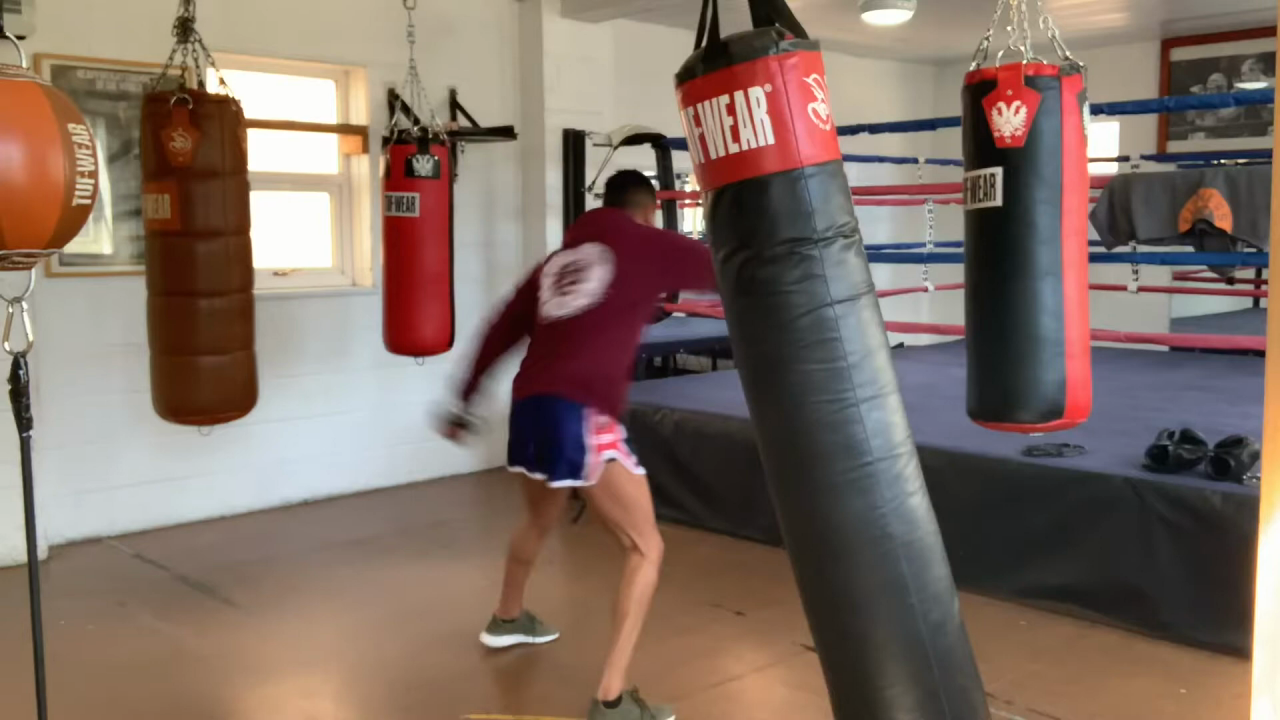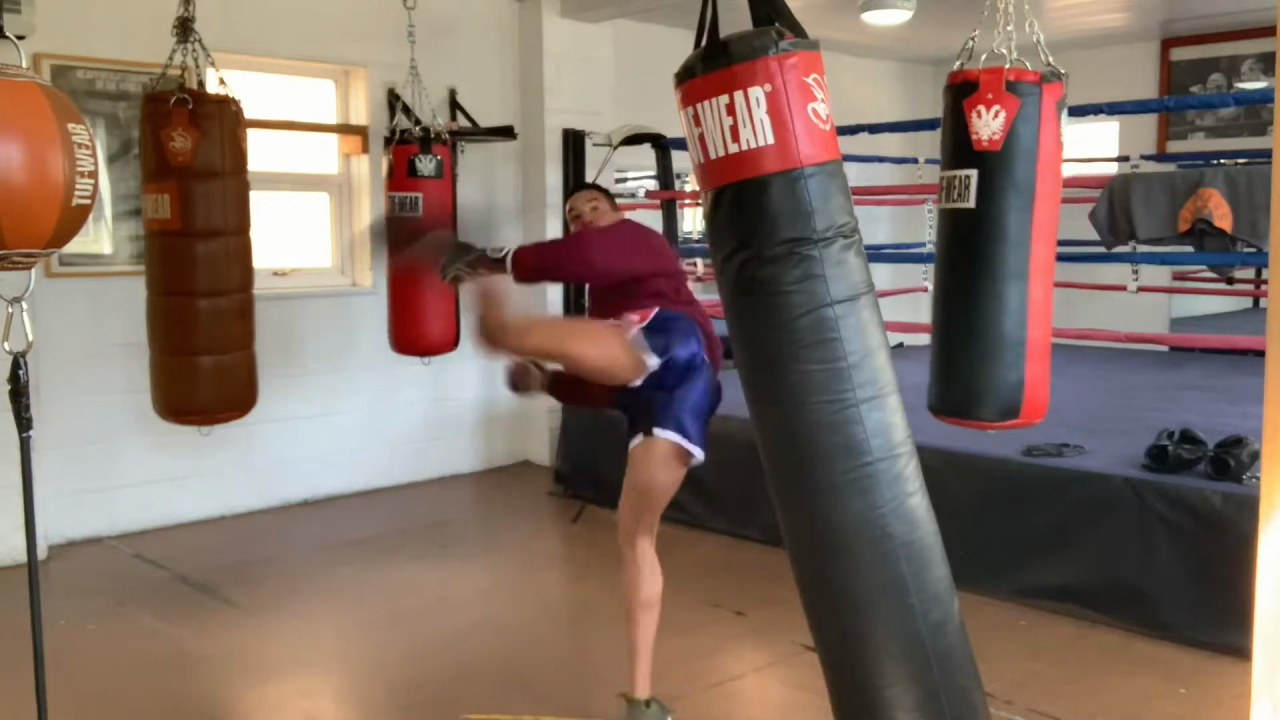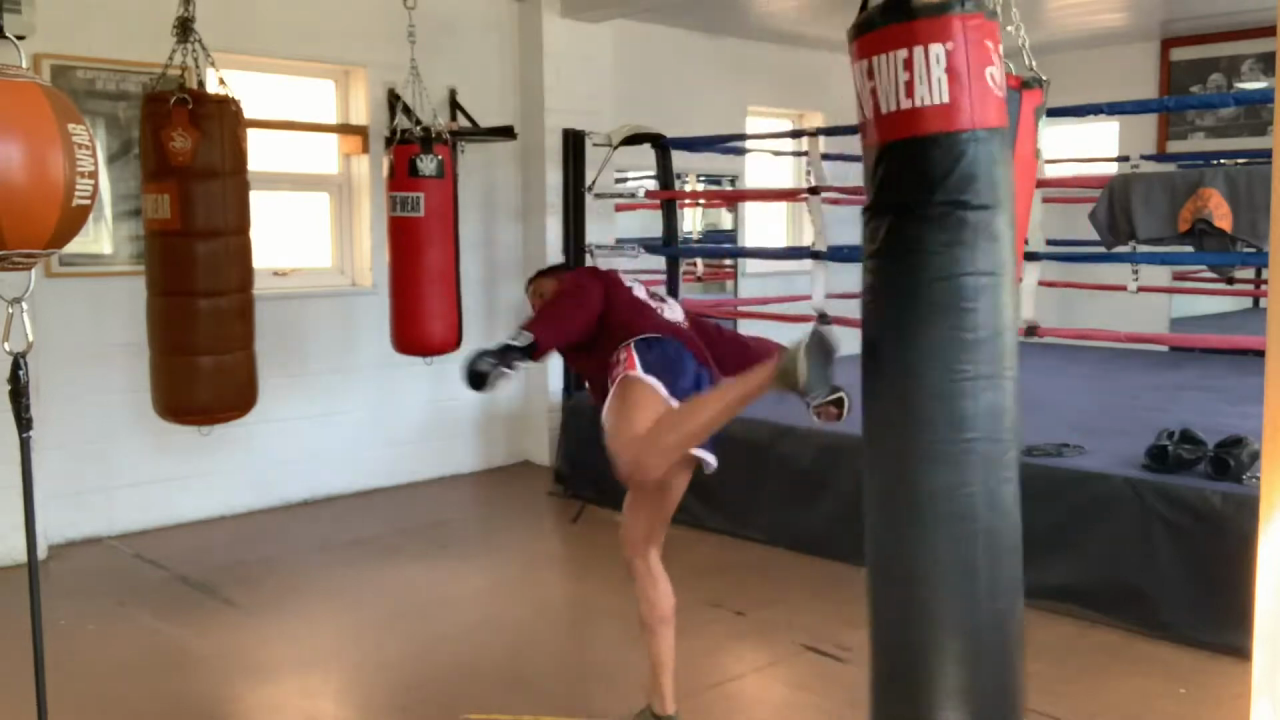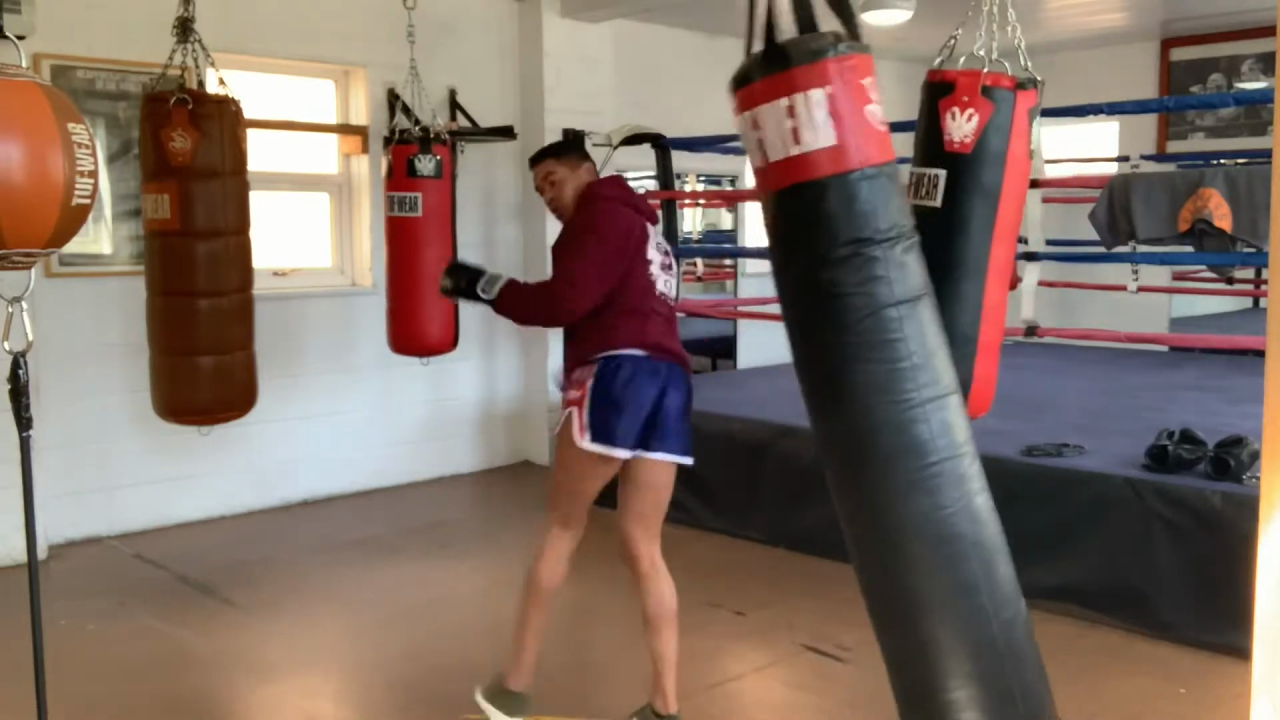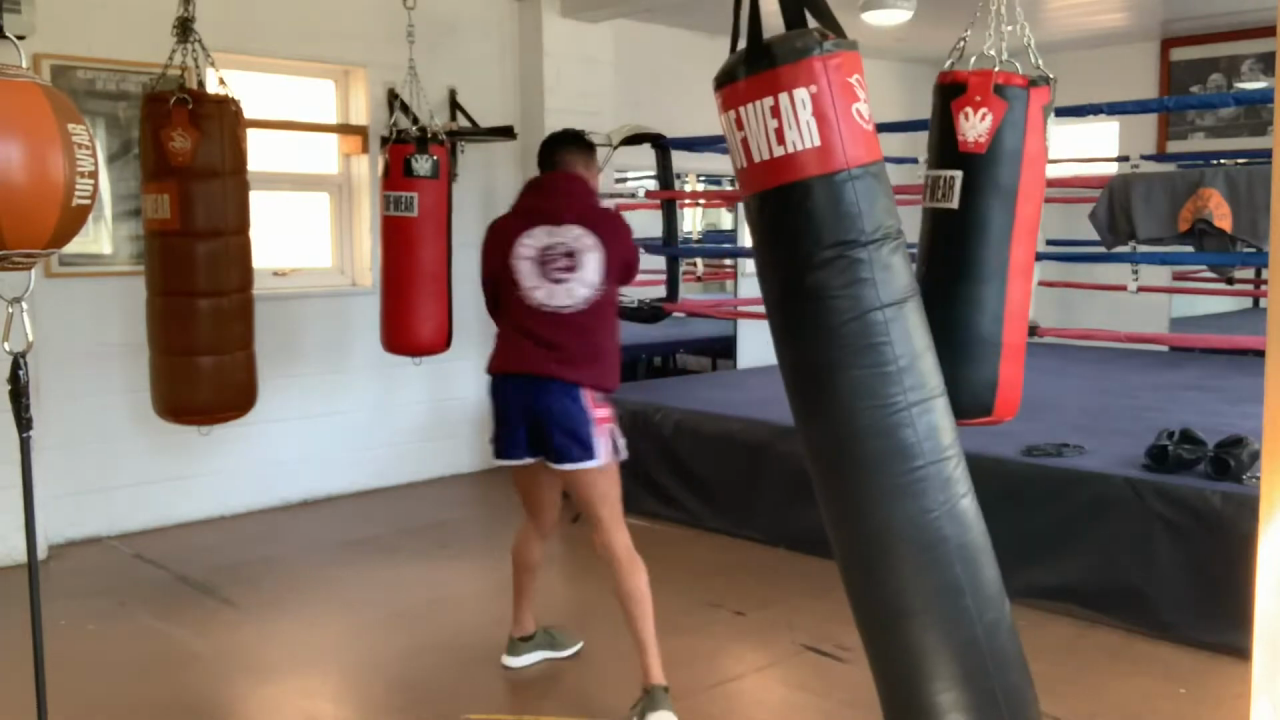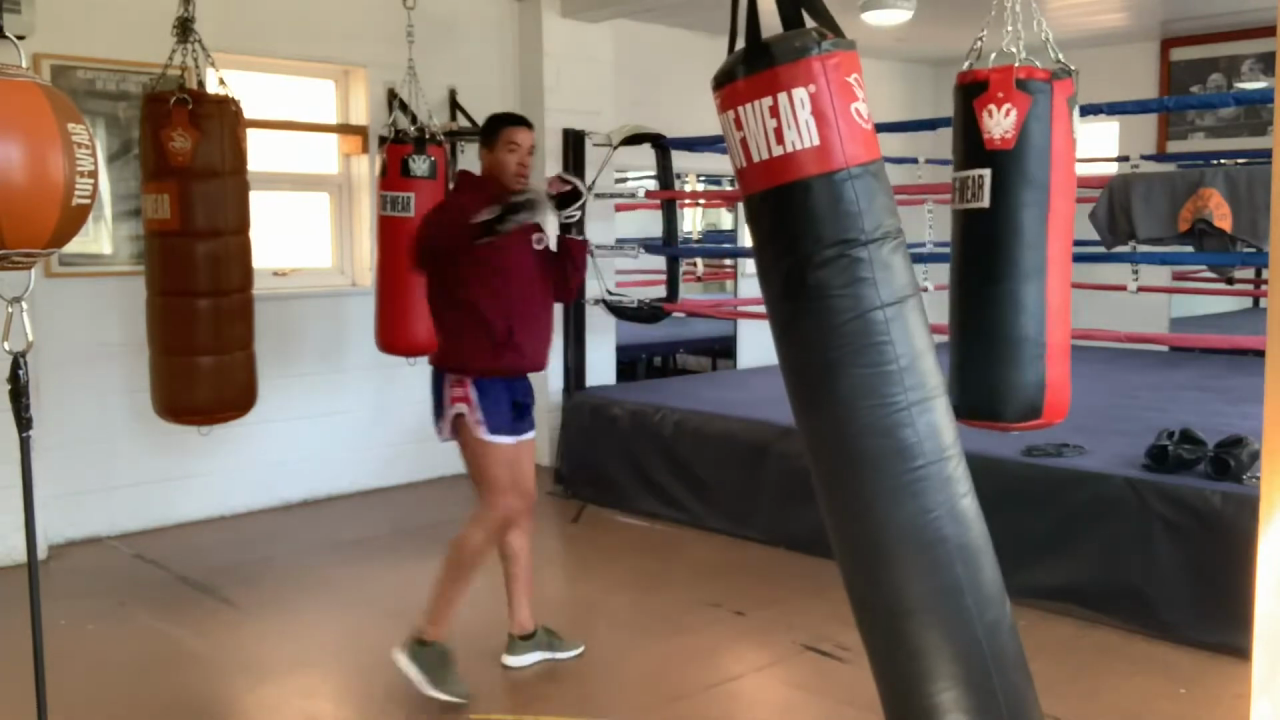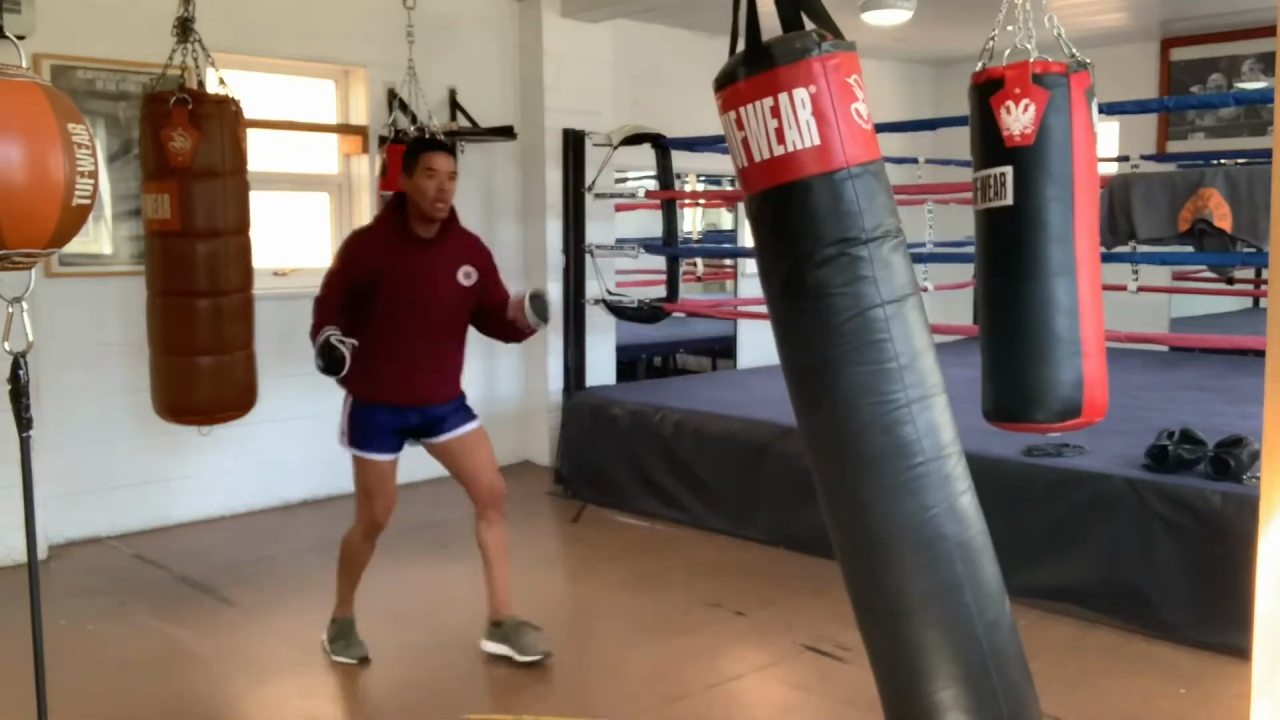
dt=0.3s
person 1, frame 1
left shoulder: (560, 257)
right shoulder: (645, 250)
left elbow: (501, 331)
right elbow: (702, 267)
left wrist: (465, 399)
left hip: (532, 409)
right hip: (582, 419)
left knee: (539, 522)
right knee: (645, 550)
left ankle: (507, 619)
person 1, frame 2
left shoulder: (632, 241)
left elbow: (595, 257)
right elbow: (606, 393)
left wrist: (502, 260)
right wrist: (548, 382)
left hip: (661, 333)
right hip: (689, 393)
left knee: (510, 333)
right knee: (636, 538)
person 1, frame 3
left shoulder: (578, 285)
right shoulder: (649, 303)
left elbow: (574, 310)
right elbow: (737, 346)
left wrist: (516, 346)
right wrist: (820, 392)
left hip: (647, 363)
right hip: (696, 379)
left knee: (642, 467)
right knee: (640, 552)
left ankle: (789, 368)
person 1, frame 4
left shoulder: (604, 212)
right shoulder: (637, 225)
left elbow: (565, 301)
left wrist: (488, 286)
left hip: (614, 375)
right hip: (669, 381)
left knee: (562, 531)
right knee: (645, 548)
person 1, frame 5
left shoulder: (505, 230)
right shoulder: (600, 226)
right elbow: (624, 267)
left hip: (515, 388)
right hip: (576, 396)
left knee: (540, 518)
right knee: (613, 536)
left ankle: (523, 635)
person 1, frame 6
left shoulder: (528, 228)
right shoulder: (458, 212)
left elbow: (565, 288)
right elbow: (423, 250)
left wrist: (568, 221)
right wrist: (497, 218)
left hip: (509, 379)
right hip: (473, 380)
left knee: (520, 503)
right knee: (500, 509)
left ankle: (523, 633)
right ankle: (426, 641)
person 1, frame 7
left shoulder: (469, 251)
right shoulder: (368, 246)
left elbow: (492, 320)
right elbow: (329, 308)
left wrist: (522, 316)
right wrist: (329, 344)
left hip: (442, 401)
right hip: (376, 404)
left knee: (491, 494)
right knee: (373, 521)
left ankle: (502, 621)
right ankle: (341, 622)
